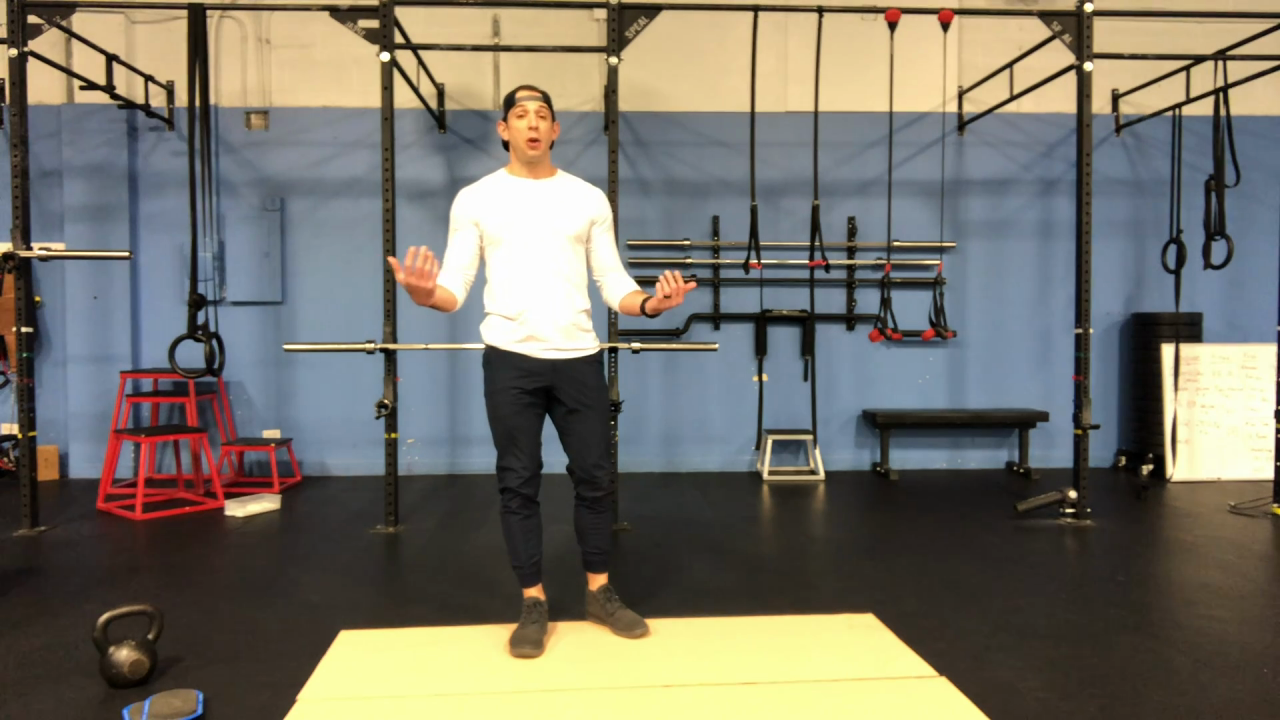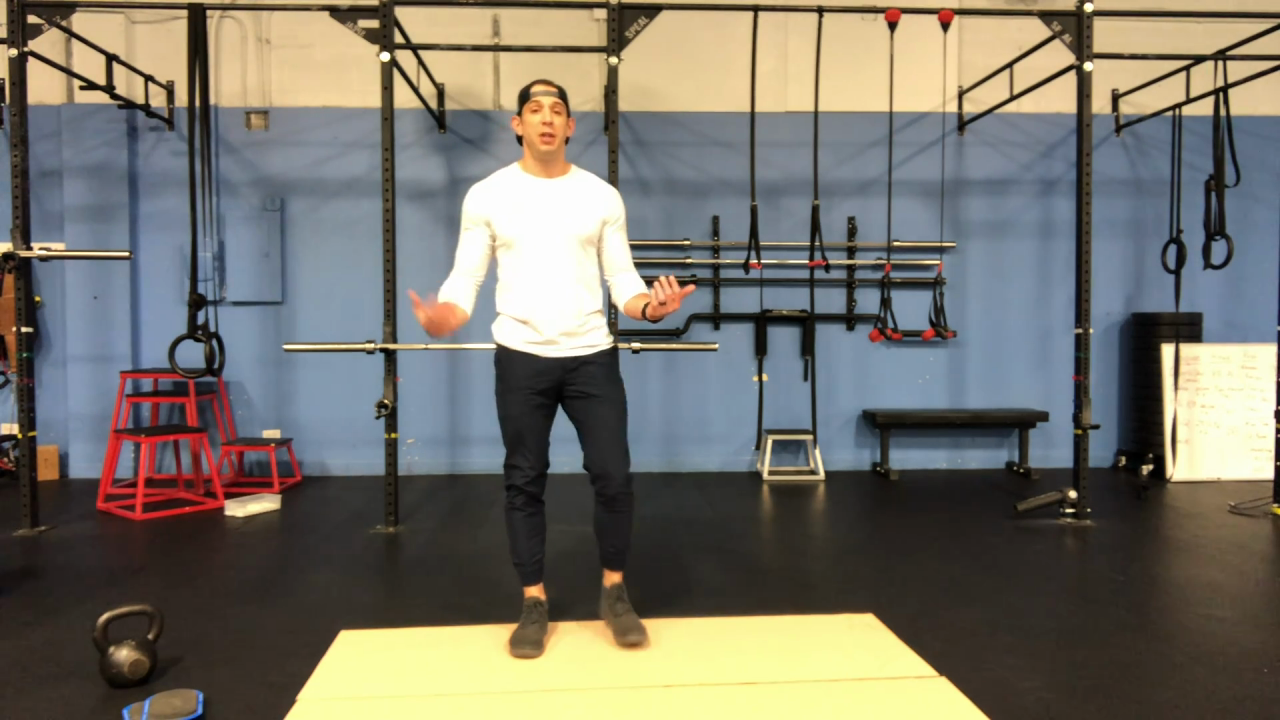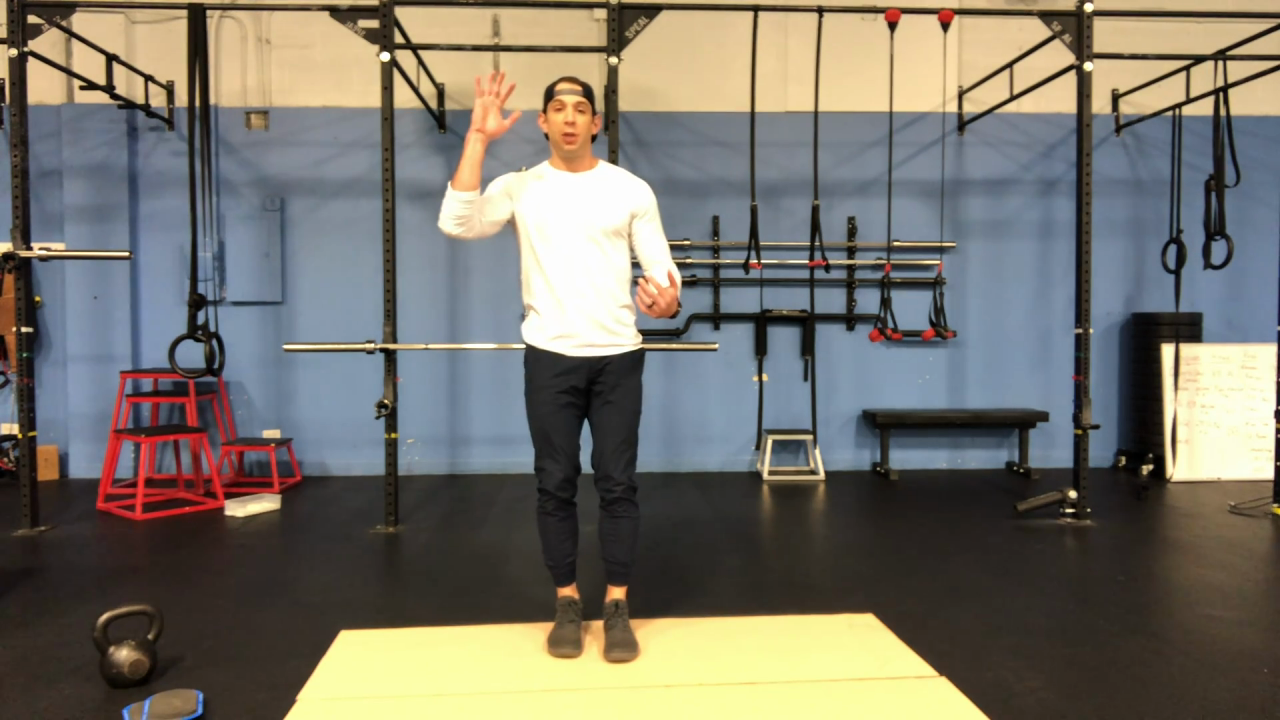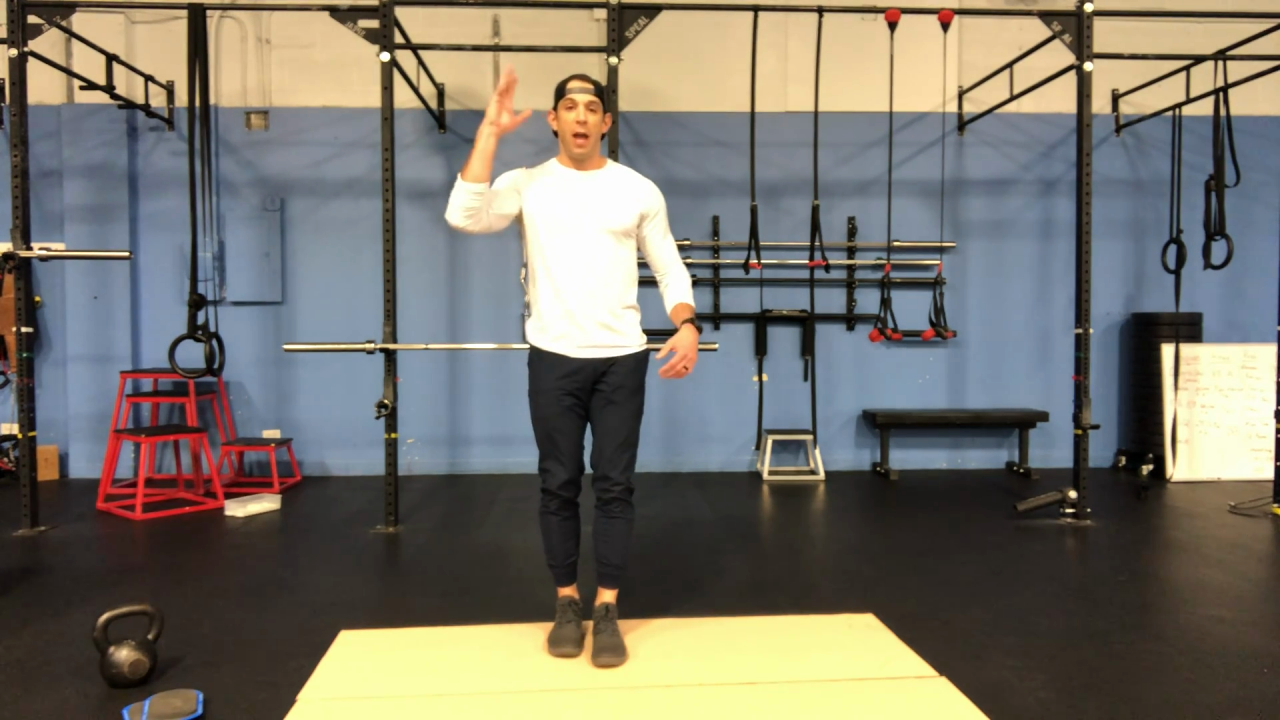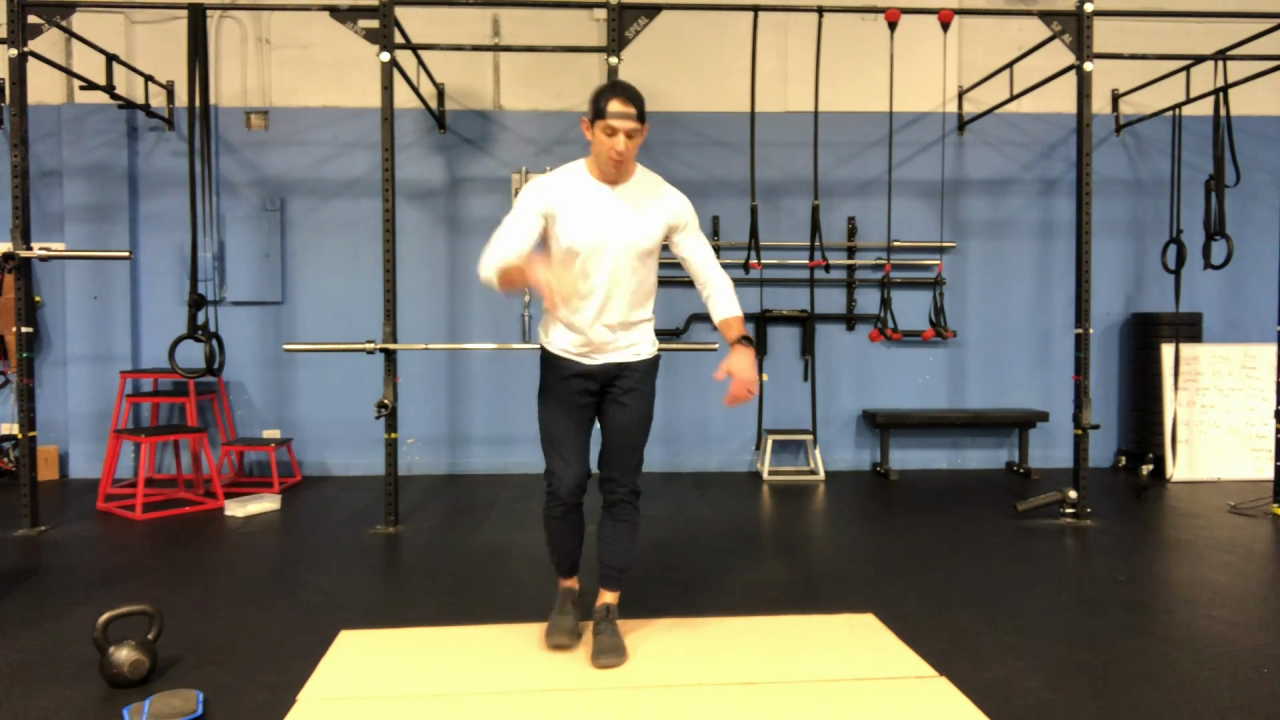
dt=1s
person 1, frame 1
left shoulder: (588, 198)
right shoulder: (475, 198)
left elbow: (612, 282)
right elbow: (456, 285)
left wrist: (653, 302)
right wrist: (425, 292)
left hip: (578, 358)
right hip: (510, 359)
left knee: (594, 479)
right knee: (518, 483)
left ankle: (600, 593)
right ankle: (533, 604)
person 1, frame 2
left shoulder: (602, 195)
right shoulder: (487, 195)
left elbow: (621, 279)
right elbow: (465, 279)
left wrist: (651, 307)
right wrist: (443, 315)
left hip: (591, 356)
right hip: (522, 358)
left knee: (612, 476)
right knee: (524, 482)
left ankle: (614, 591)
right ankle: (534, 603)
person 1, frame 3
left shoulder: (631, 189)
right shoulder: (519, 187)
left elbow: (662, 266)
right elbow: (457, 222)
left wrist: (669, 300)
right wrist: (478, 137)
left hip: (618, 357)
right hip: (550, 358)
left knee: (617, 483)
right knee: (556, 484)
left ankle: (617, 608)
right ankle: (567, 604)
person 1, frame 4
left shoulder: (639, 190)
right shoulder: (526, 185)
left elbow: (670, 269)
right elbow: (463, 216)
left wrist: (687, 326)
right wrist: (490, 131)
left hip: (621, 359)
right hip: (553, 359)
left knee: (614, 484)
right knee: (559, 484)
left ankle: (606, 611)
right ankle: (567, 604)
person 1, frame 5
left shoulder: (666, 200)
right shoulder: (549, 190)
left elbow: (711, 276)
right elbow: (492, 263)
left wrist: (739, 344)
right wrist: (535, 272)
left hip: (632, 364)
right hip: (565, 362)
left knee: (621, 488)
right knee: (564, 485)
left ankle: (606, 611)
right ankle: (567, 593)
